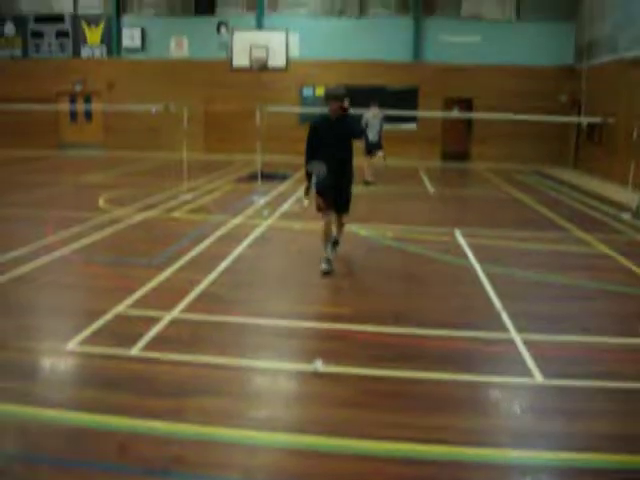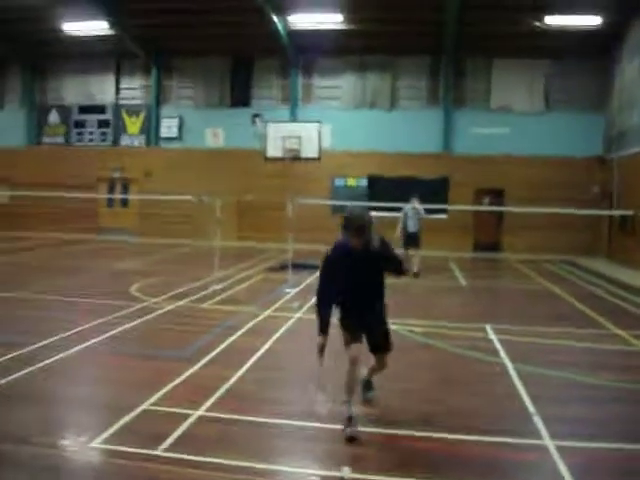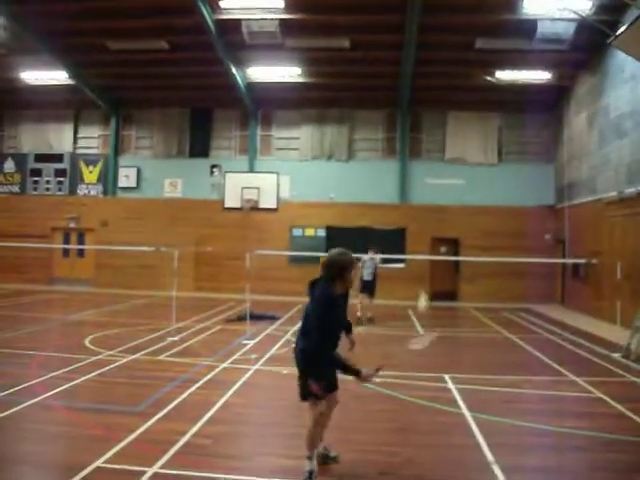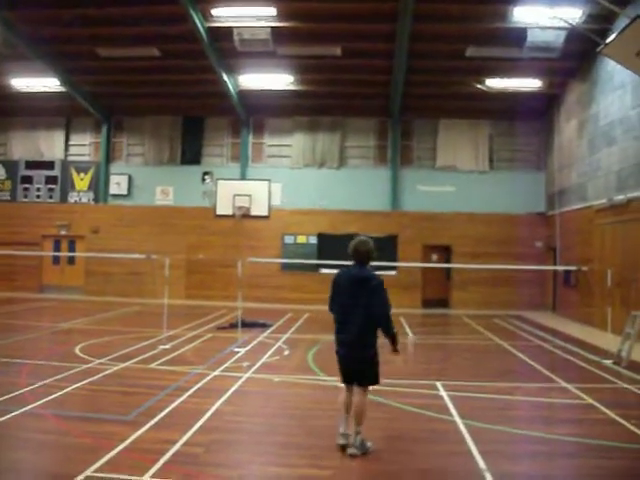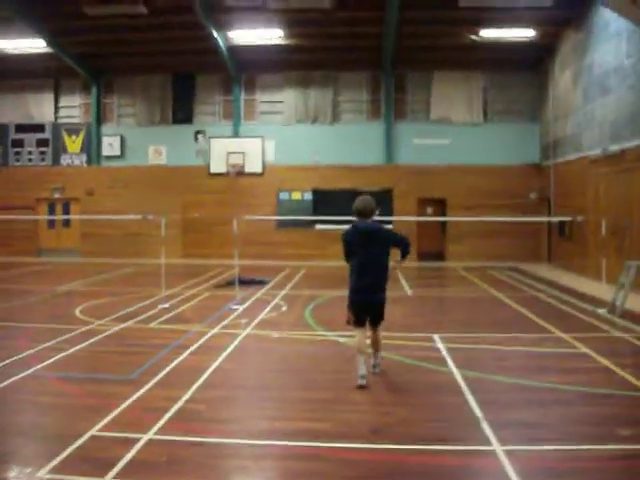
dt=1s
person 1, frame 1
left shoulder: (349, 121)
right shoulder: (318, 124)
left elbow: (359, 134)
right elbow: (310, 153)
left wrist: (347, 112)
right wrist: (309, 178)
left hip: (344, 178)
right hip: (324, 178)
left knee: (340, 218)
right knee: (328, 219)
left ankle: (336, 238)
right ankle: (327, 256)
person 1, frame 2
left shoulder: (378, 246)
right shoulder: (334, 256)
left elbow: (400, 269)
right elbow: (324, 295)
left wrist: (381, 251)
right wrist: (323, 332)
left hip: (374, 310)
right hip: (350, 313)
left knee: (381, 362)
right knee: (354, 357)
left ankle: (368, 377)
right ankle: (349, 415)
person 1, frame 3
left shoulder: (340, 292)
right shoulder: (320, 306)
right elbow: (324, 352)
left wrist: (348, 331)
right wrist: (356, 373)
left hip: (323, 355)
right hip: (311, 359)
left knee: (332, 401)
right knee: (318, 412)
left ankle: (318, 448)
person 1, frame 4
left shoulder: (340, 278)
right shoulder: (375, 282)
left elbow: (333, 307)
right elbow: (382, 316)
right wrist: (393, 340)
left hip: (343, 344)
right hip: (364, 346)
left knee: (348, 389)
right knee: (361, 392)
left ankle: (343, 434)
right ankle: (356, 441)
person 1, frame 5
left shoulder: (349, 234)
right shoulder: (383, 233)
right elbow: (405, 244)
right wrist: (401, 258)
left hip: (357, 290)
right hip: (377, 290)
left knee: (360, 330)
right knee: (375, 328)
left ankle: (362, 373)
right ankle: (376, 362)
